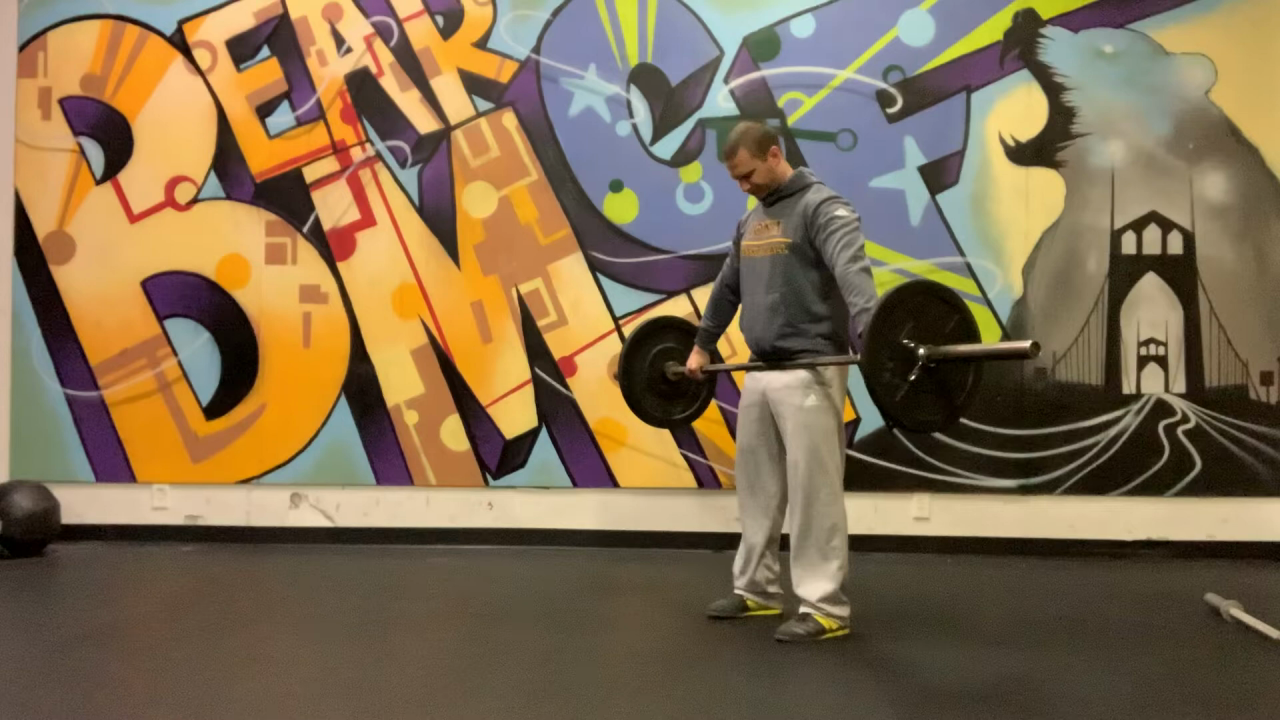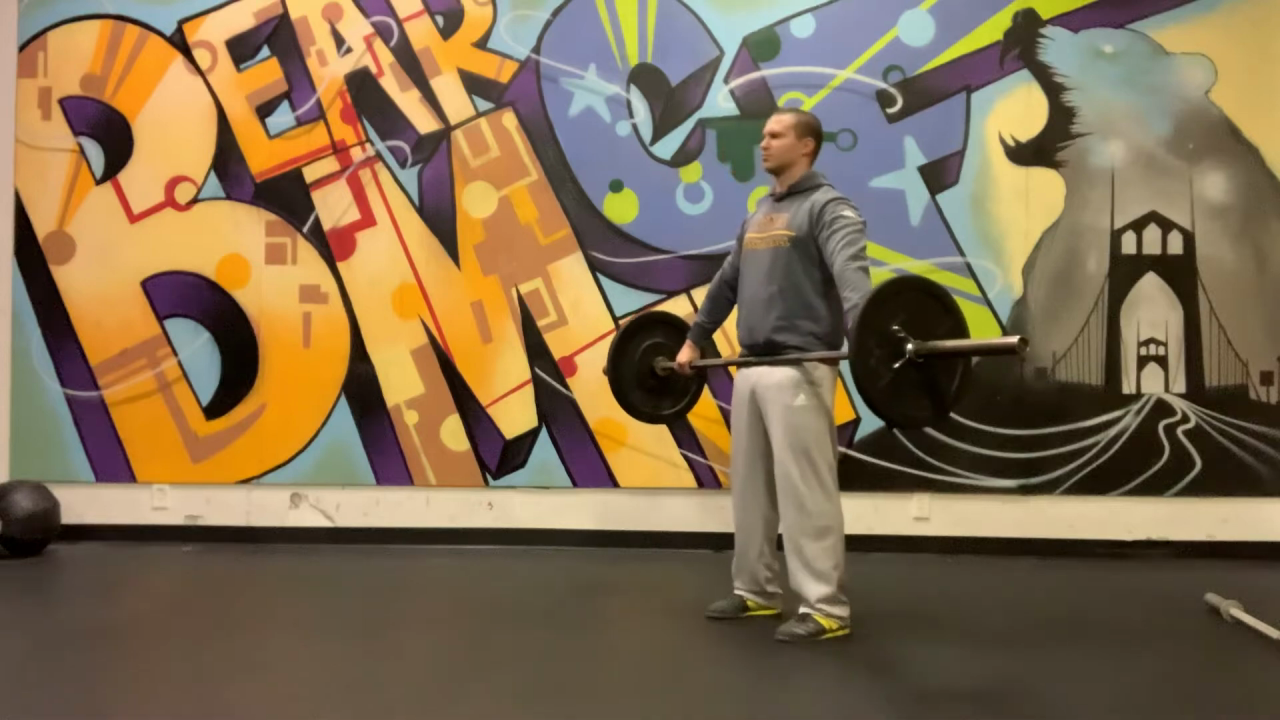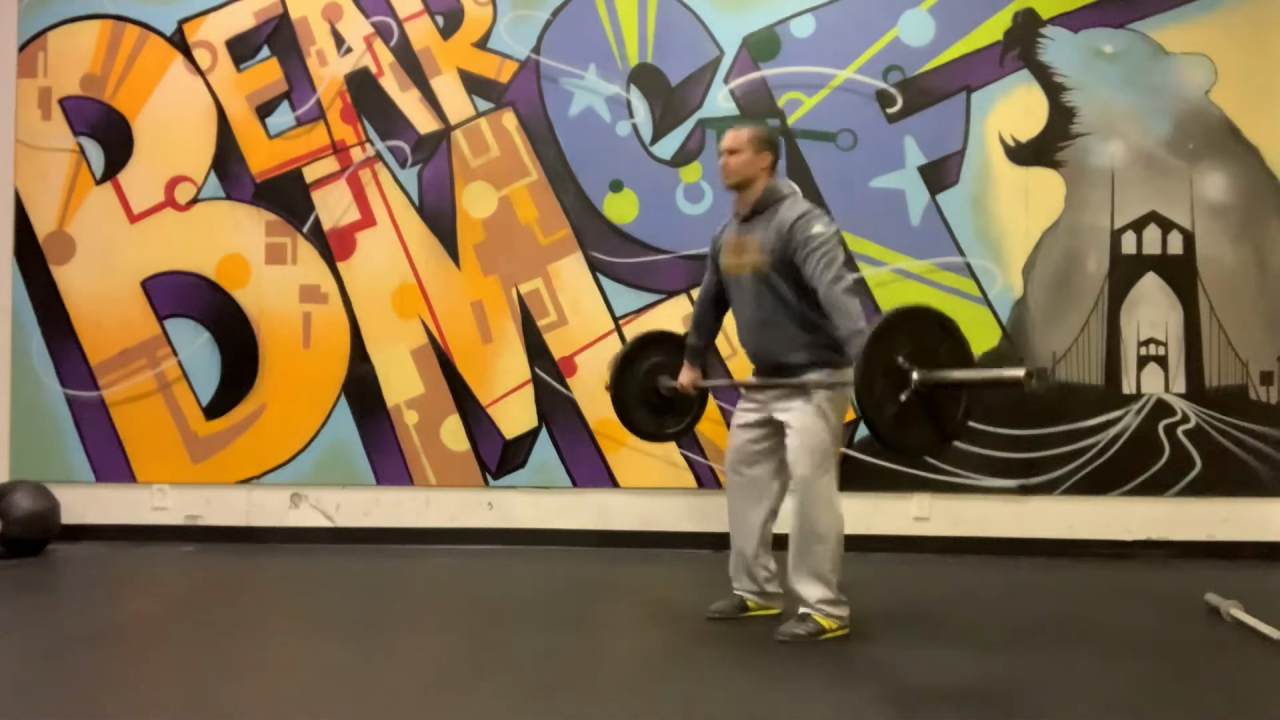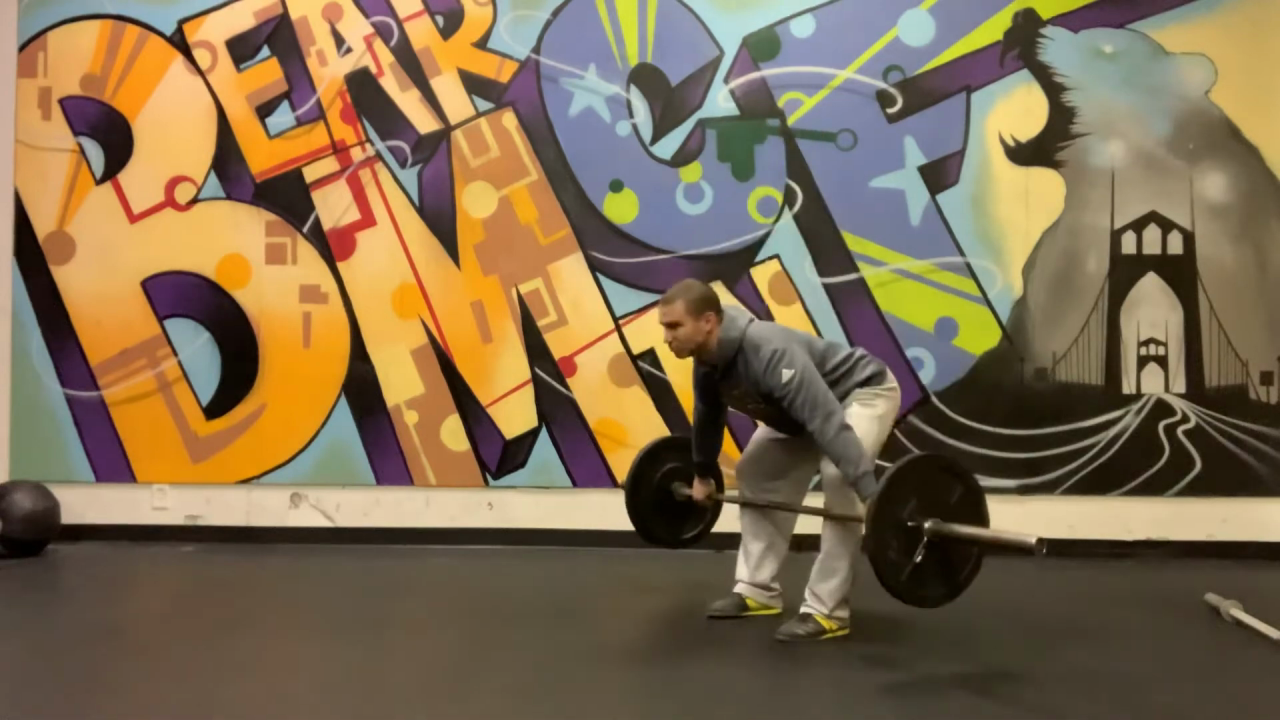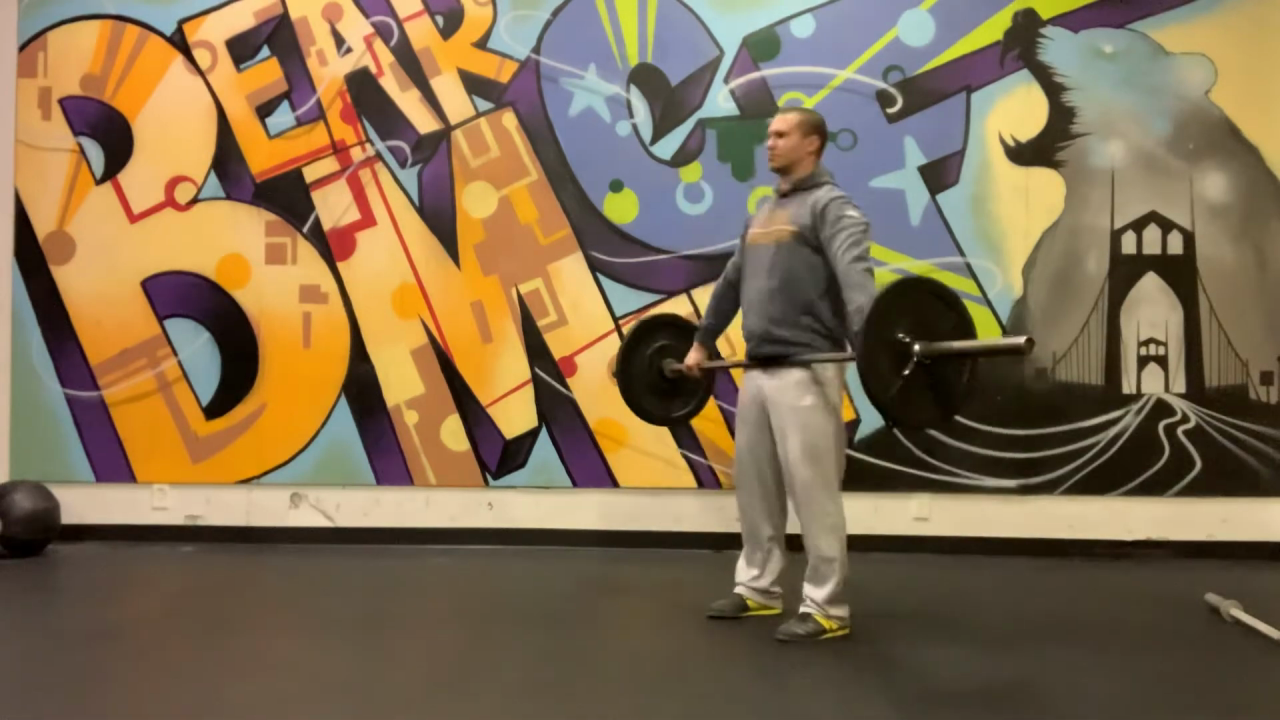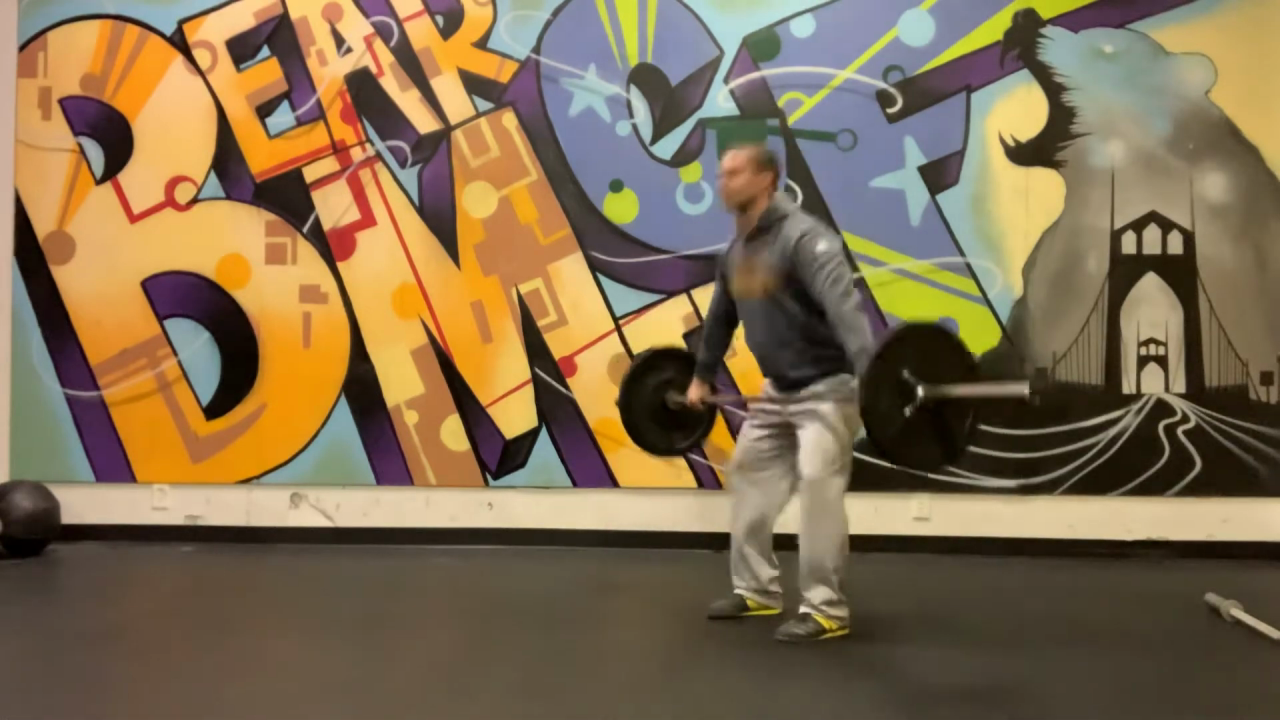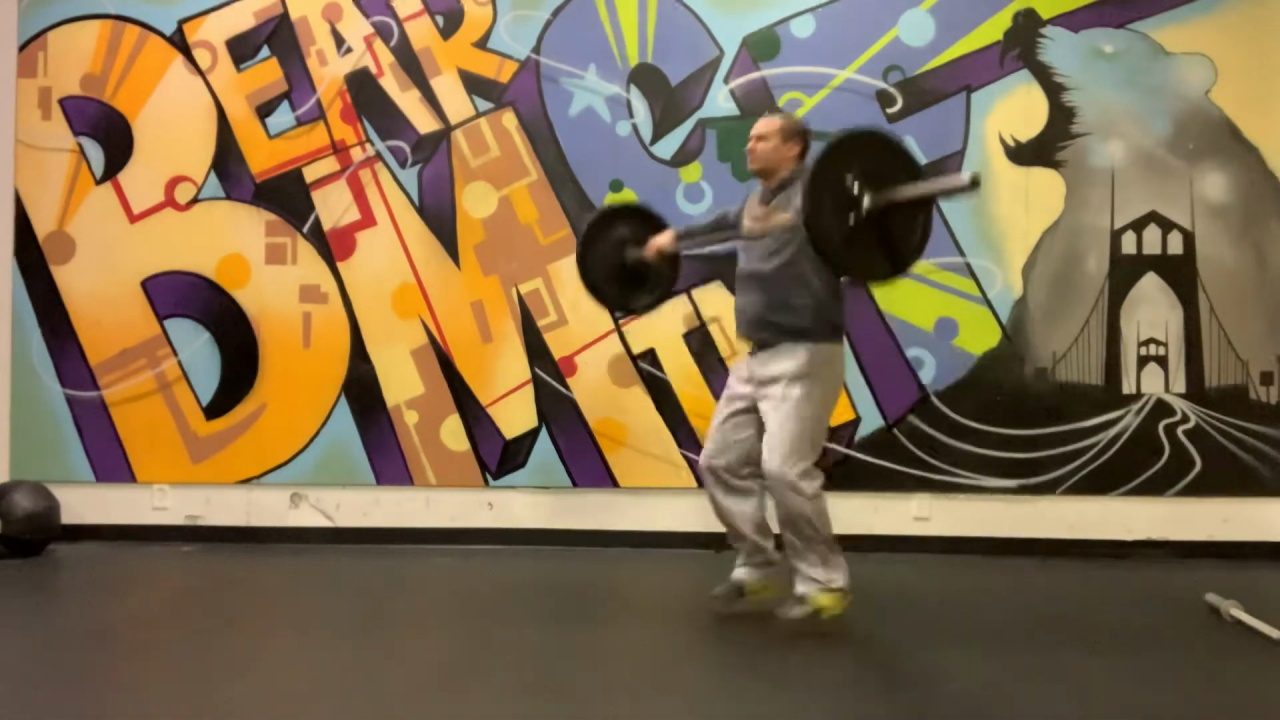
dt=0.7s
person 1, frame 1
left shoulder: (823, 207)
right shoulder: (751, 219)
left elbow: (852, 272)
right elbow: (728, 287)
right wrist: (701, 344)
left hip: (809, 372)
right hip: (760, 372)
left knee: (813, 489)
right knee: (756, 486)
left ankle: (825, 606)
right ankle: (756, 589)
person 1, frame 2
left shoulder: (828, 208)
right shoulder: (758, 214)
left elbow: (851, 271)
right elbow: (727, 282)
right wrist: (694, 339)
left hip: (799, 370)
right hip: (750, 369)
left knee: (806, 489)
right knee: (750, 486)
left ankle: (825, 607)
right ankle: (755, 590)
person 1, frame 3
left shoulder: (798, 219)
right shoulder: (727, 231)
left elbow: (836, 289)
right elbow: (710, 300)
left wrist: (864, 362)
right wrist: (692, 361)
left hip: (817, 380)
right hip: (765, 384)
left knee: (811, 484)
right knee: (744, 477)
left ankle: (825, 609)
right ankle: (755, 592)
person 1, frame 4
left shoulder: (769, 353)
right shoulder: (707, 362)
left elbow: (829, 424)
right elbow: (708, 418)
left wrist: (872, 496)
right wrist: (702, 473)
left hip: (863, 393)
left knee: (839, 484)
right knee: (754, 476)
left ankle: (826, 609)
right ankle: (756, 588)
person 1, frame 5
left shoulder: (832, 205)
right shoulder: (764, 213)
left elbow: (854, 272)
right elbow: (732, 281)
right wrist: (702, 342)
left hip: (807, 371)
right hip: (758, 370)
left knee: (812, 487)
right knee: (754, 483)
left ankle: (826, 608)
right ankle: (758, 589)
person 1, frame 6
left shoulder: (802, 237)
right shoulder: (736, 251)
left elbow: (844, 307)
right elbow: (721, 317)
right wrist: (702, 375)
left hip: (828, 385)
right hip: (779, 388)
left knee: (817, 484)
right knee: (748, 474)
left ankle: (825, 609)
right ankle: (756, 589)
person 1, frame 7
right shoulder: (753, 203)
right elbow: (722, 223)
right wrist: (676, 236)
left hip: (807, 355)
right hip: (755, 359)
left knee: (784, 467)
right knee: (720, 462)
left ankle: (824, 583)
right ankle: (759, 571)
